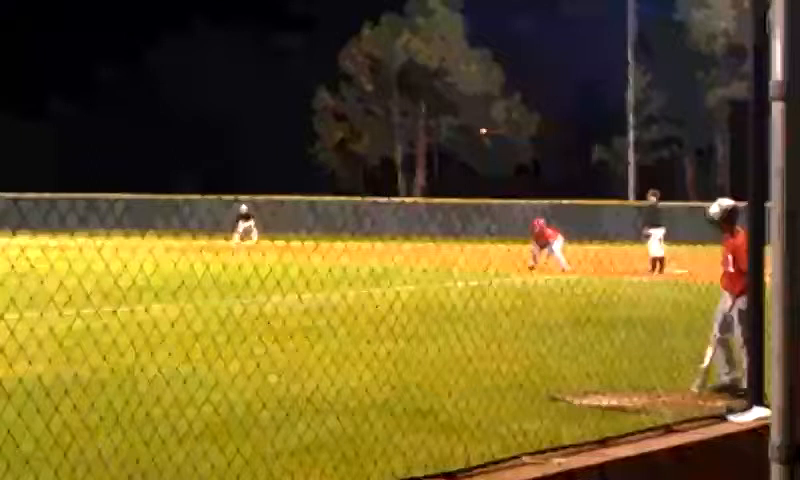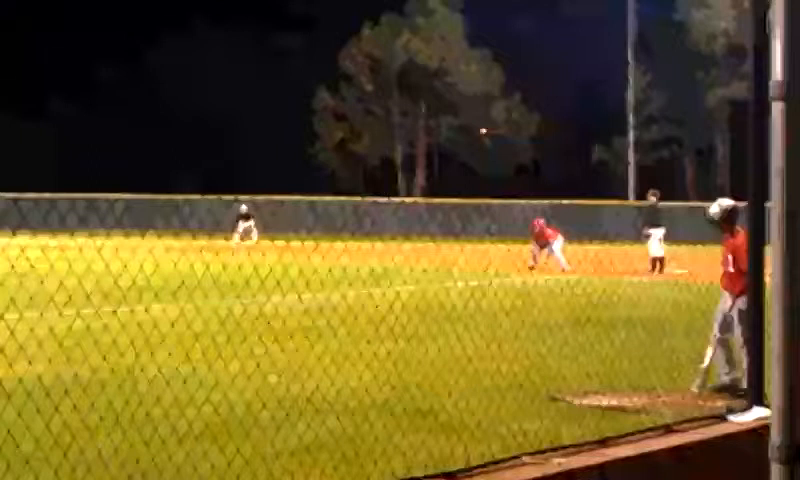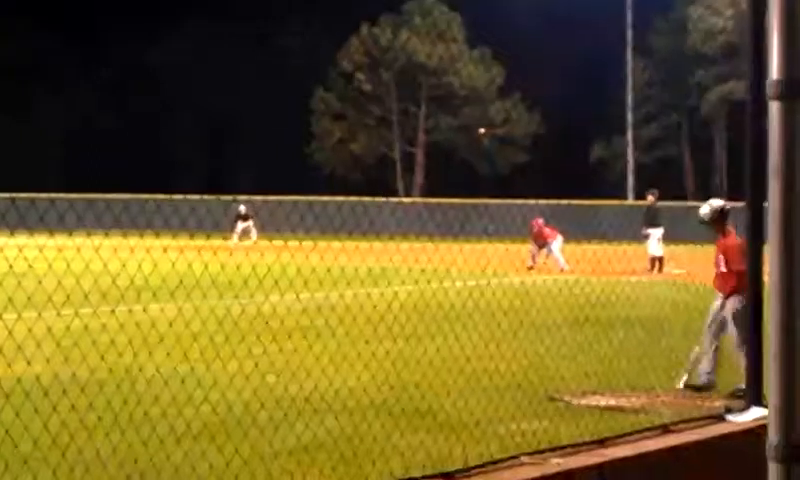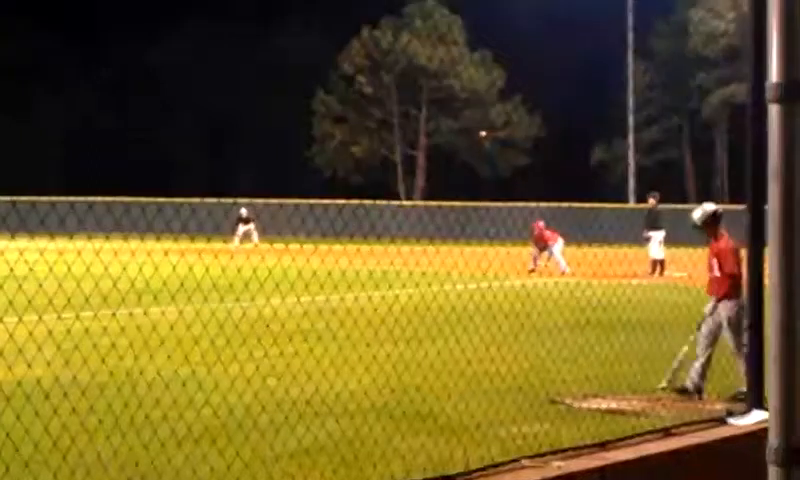
dt=0.1s
person 1, frame 1
left shoulder: (741, 241)
right shoulder: (728, 238)
left elbow: (747, 274)
left wrist: (734, 297)
left hip: (740, 298)
right hip: (728, 295)
left knee: (743, 342)
right knee: (719, 336)
left ankle: (749, 384)
right ankle: (729, 378)
person 1, frame 2
left shoulder: (741, 241)
right shoulder: (728, 238)
left elbow: (748, 274)
left wrist: (734, 297)
left hip: (741, 298)
right hip: (728, 295)
left knee: (744, 342)
right knee: (719, 335)
left ankle: (749, 384)
right ankle: (728, 378)
person 1, frame 3
left shoulder: (733, 242)
right shoulder: (721, 239)
left elbow: (739, 275)
left wrist: (724, 298)
left hip: (735, 298)
right hip: (723, 297)
left knee: (741, 342)
right knee: (710, 336)
right ankle: (706, 378)
person 1, frame 4
left shoulder: (726, 246)
right shoulder: (714, 243)
left elbow: (732, 279)
left wrist: (715, 301)
left hip: (729, 302)
right hip: (718, 301)
left knee: (738, 346)
right knee: (704, 341)
right ankle: (694, 384)
